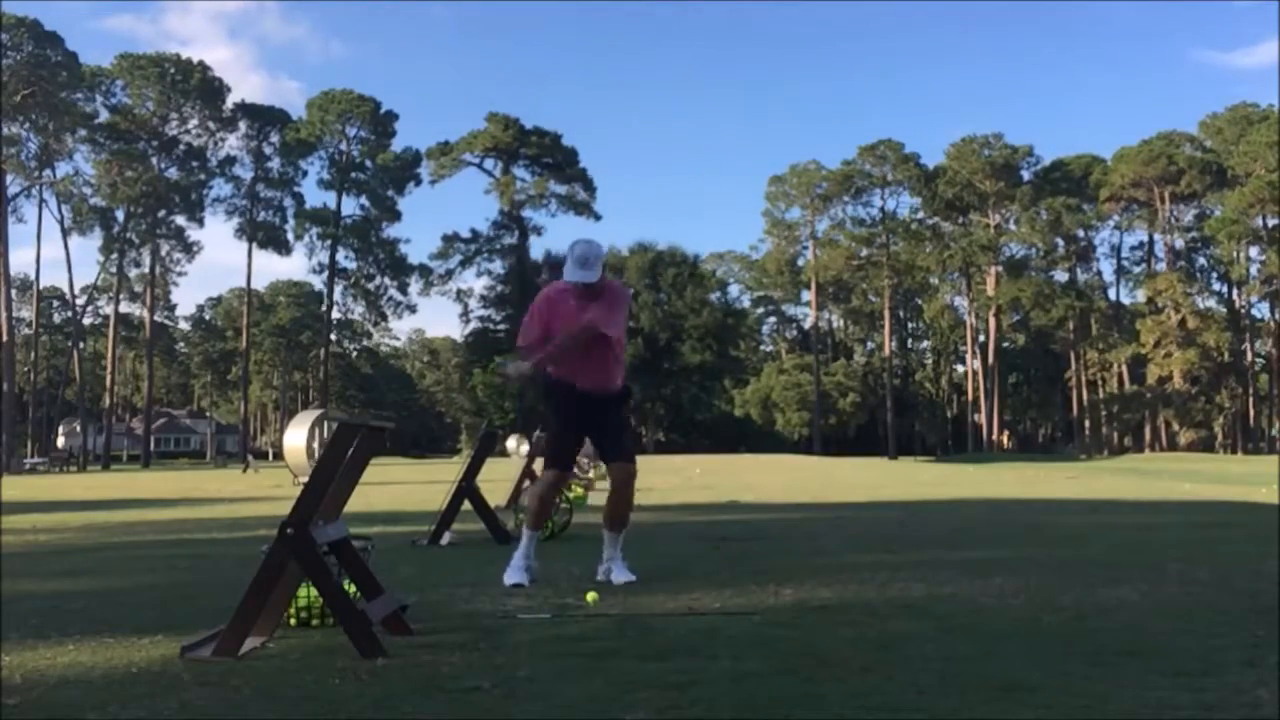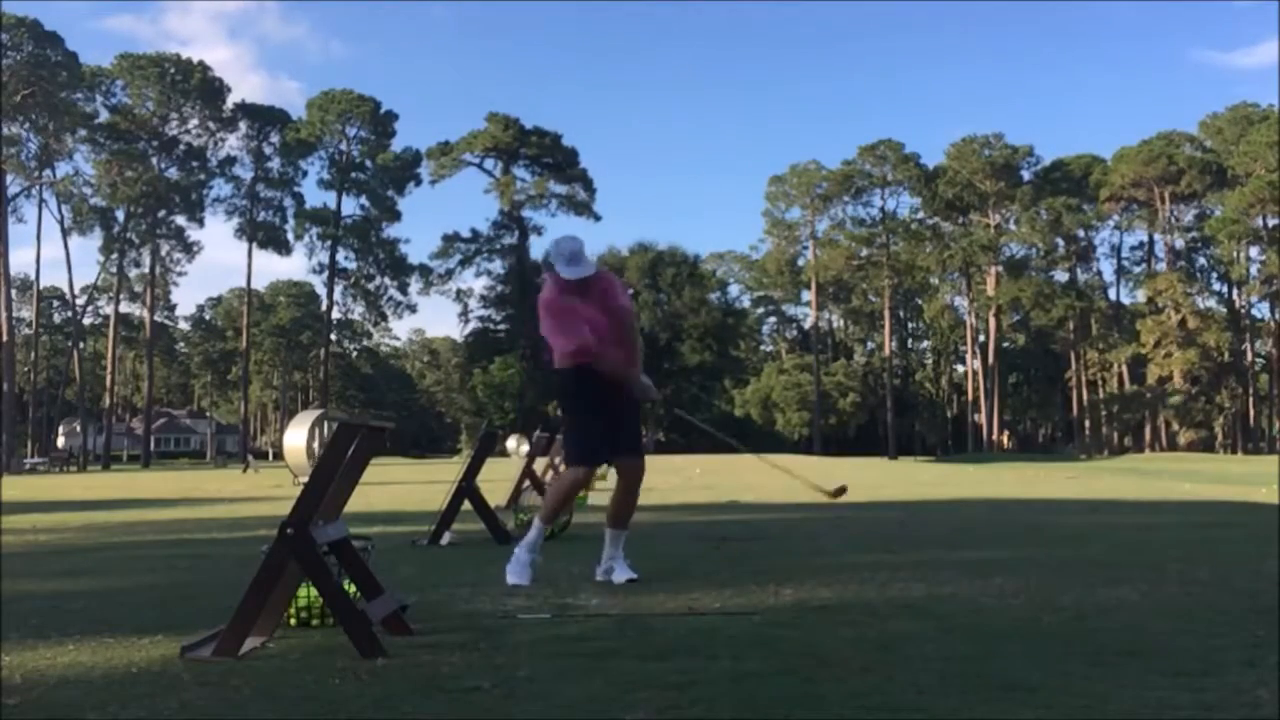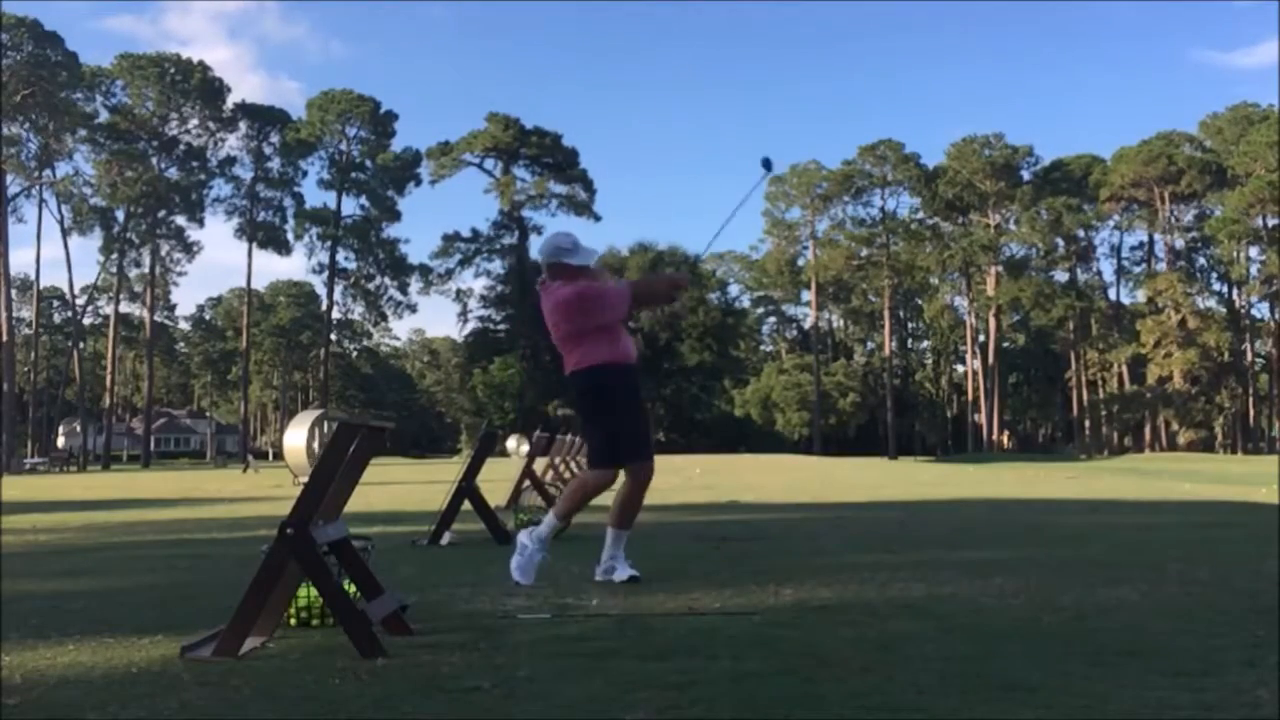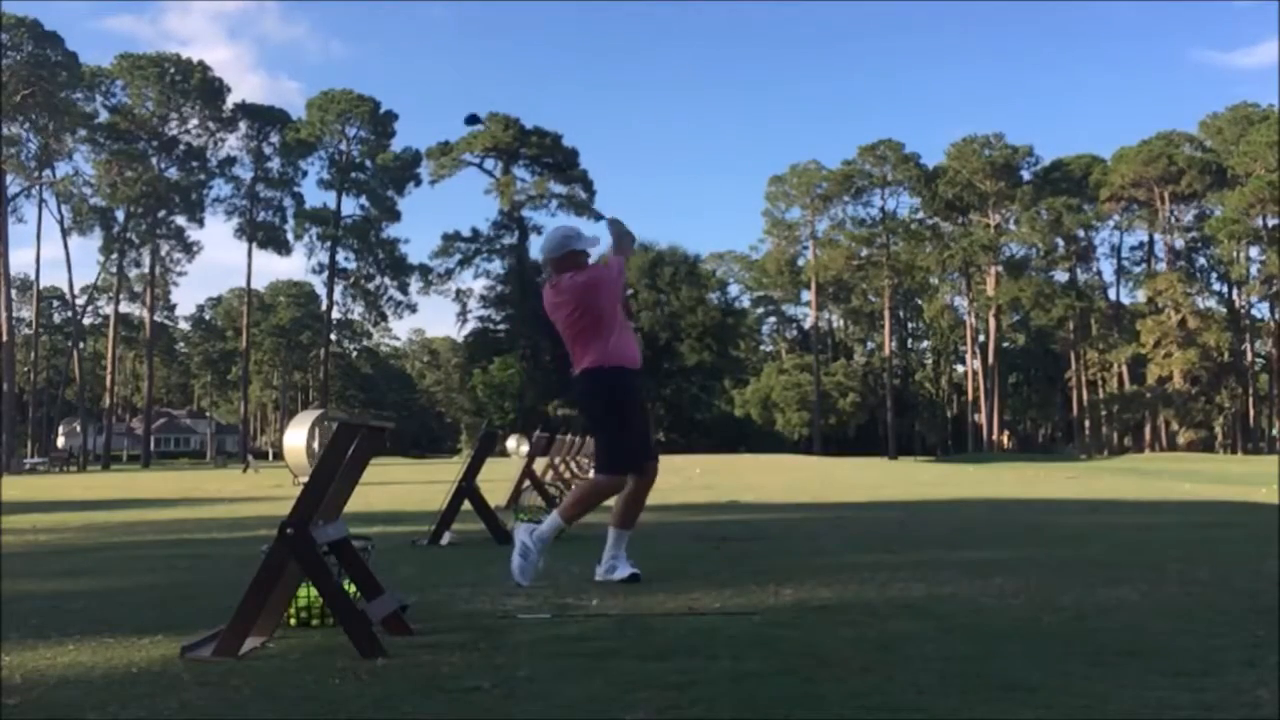
dt=0.1s
person 1, frame 1
left shoulder: (616, 295)
right shoulder: (549, 298)
left elbow: (581, 336)
right elbow: (526, 349)
left wrist: (535, 365)
right wrist: (528, 368)
left hip: (608, 396)
right hip: (566, 393)
left knee: (624, 474)
right knee: (553, 477)
left ankle: (612, 560)
right ankle: (523, 557)
person 1, frame 2
left shoulder: (604, 279)
right shoulder: (551, 301)
left elbow: (627, 324)
right elbow: (588, 351)
left wrist: (635, 375)
right wrist: (632, 378)
left hip: (618, 383)
right hip: (581, 384)
left knee: (633, 468)
right knee: (580, 470)
left ankle: (612, 557)
right ankle: (528, 549)
person 1, frame 3
left shoulder: (588, 282)
right shoulder: (569, 295)
left elbow: (626, 296)
right elbow: (631, 293)
right wrist: (668, 283)
left hip: (620, 379)
right hip: (598, 384)
left knee: (641, 470)
right knee: (604, 472)
left ankle: (612, 558)
right ankle: (537, 539)
person 1, frame 4
left shoulder: (555, 292)
right shoulder: (587, 282)
right elbow: (622, 253)
right wrist: (620, 231)
left hip: (615, 382)
right hip: (607, 384)
left knee: (645, 469)
right knee: (613, 475)
left ankle: (613, 558)
right ankle: (538, 537)
